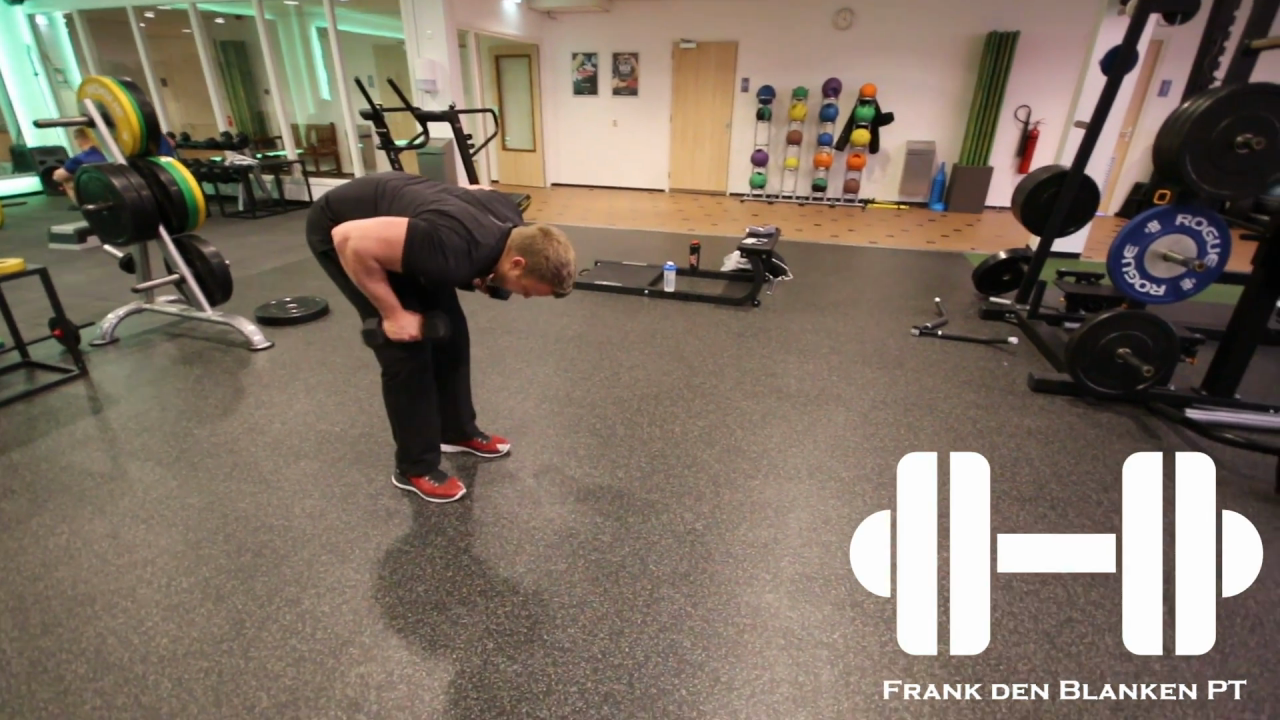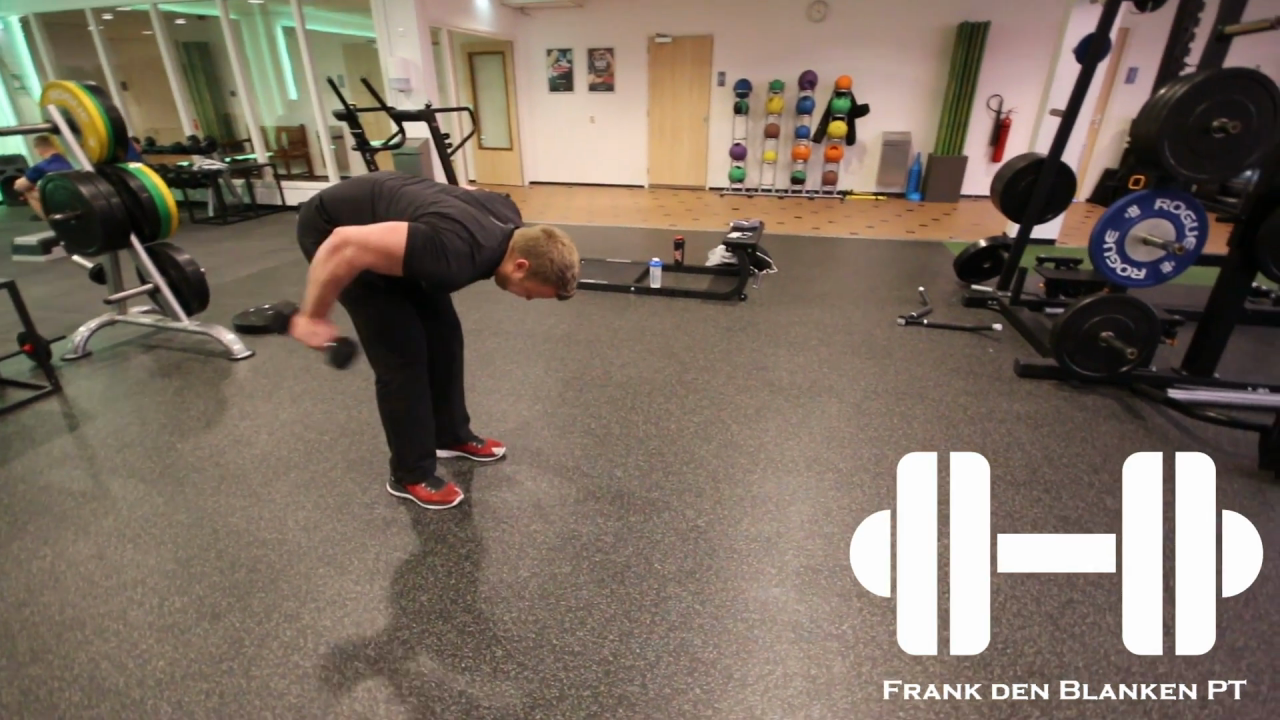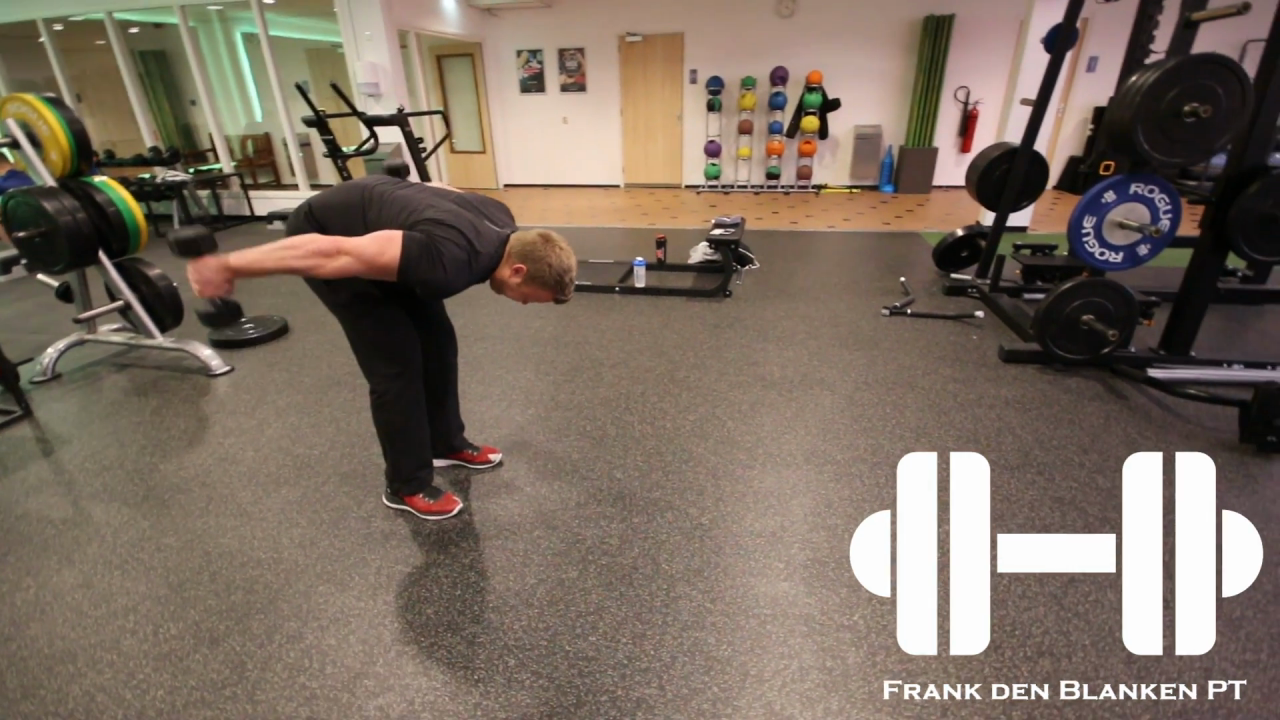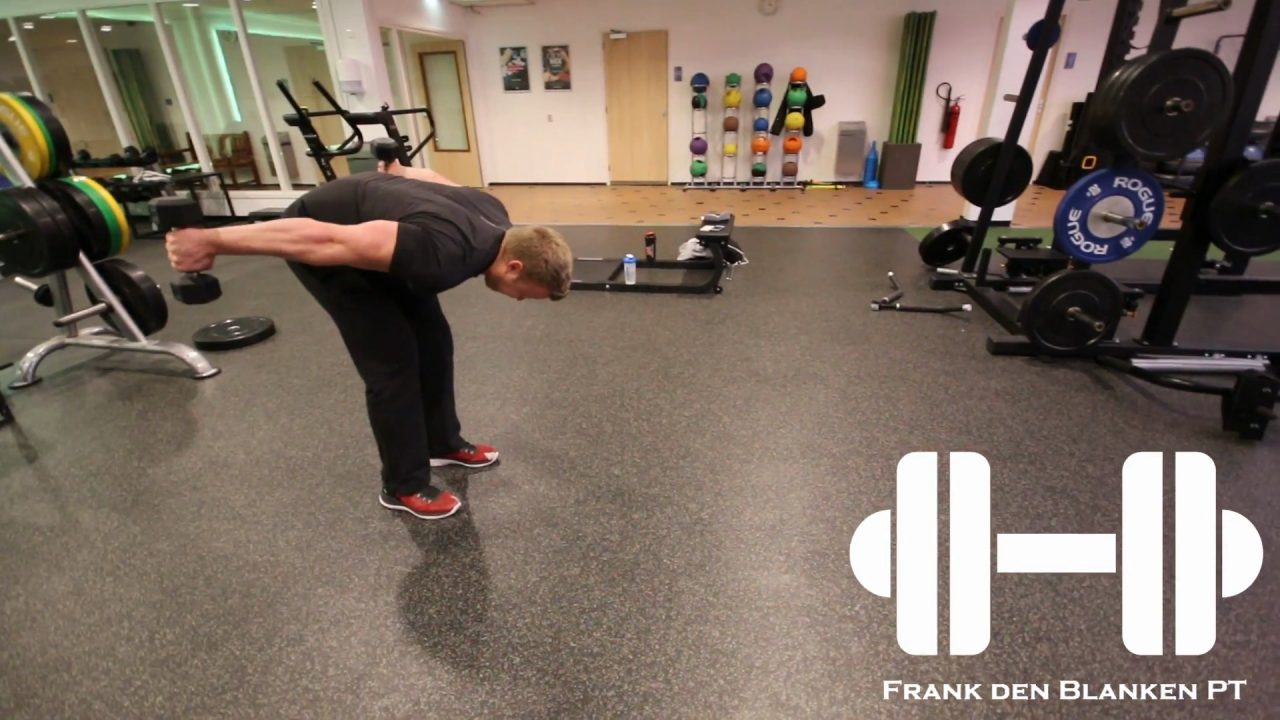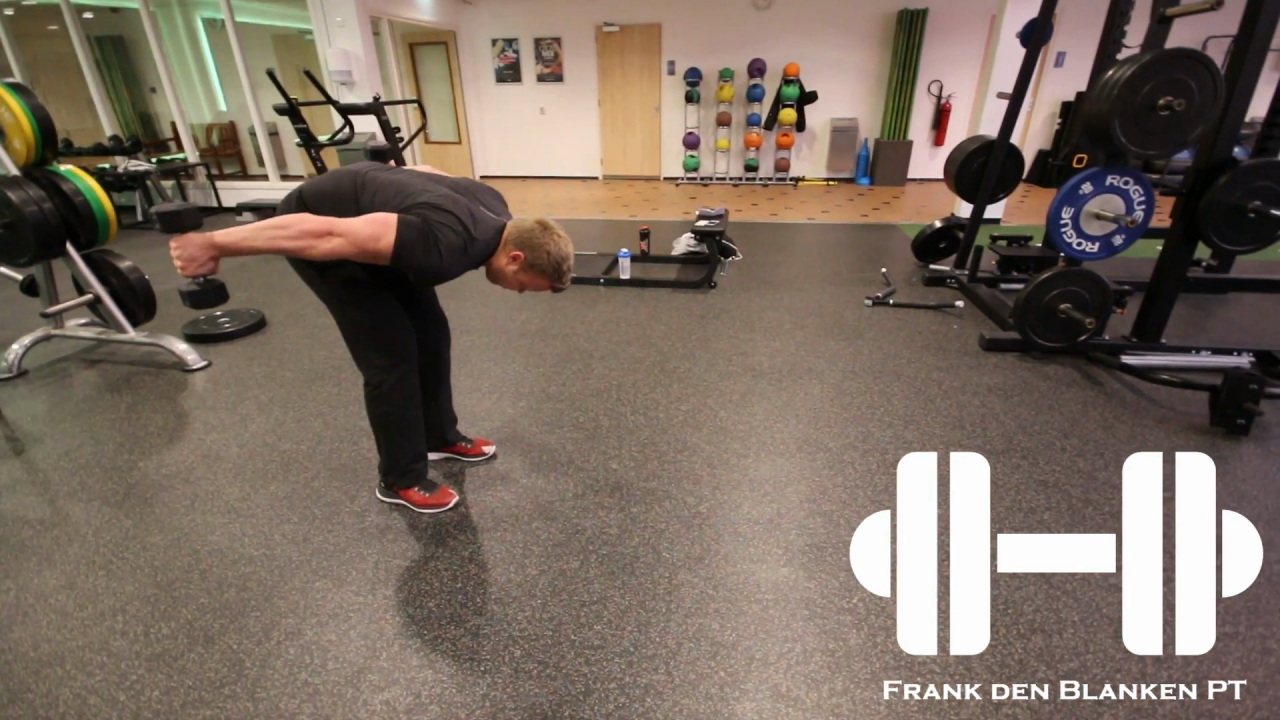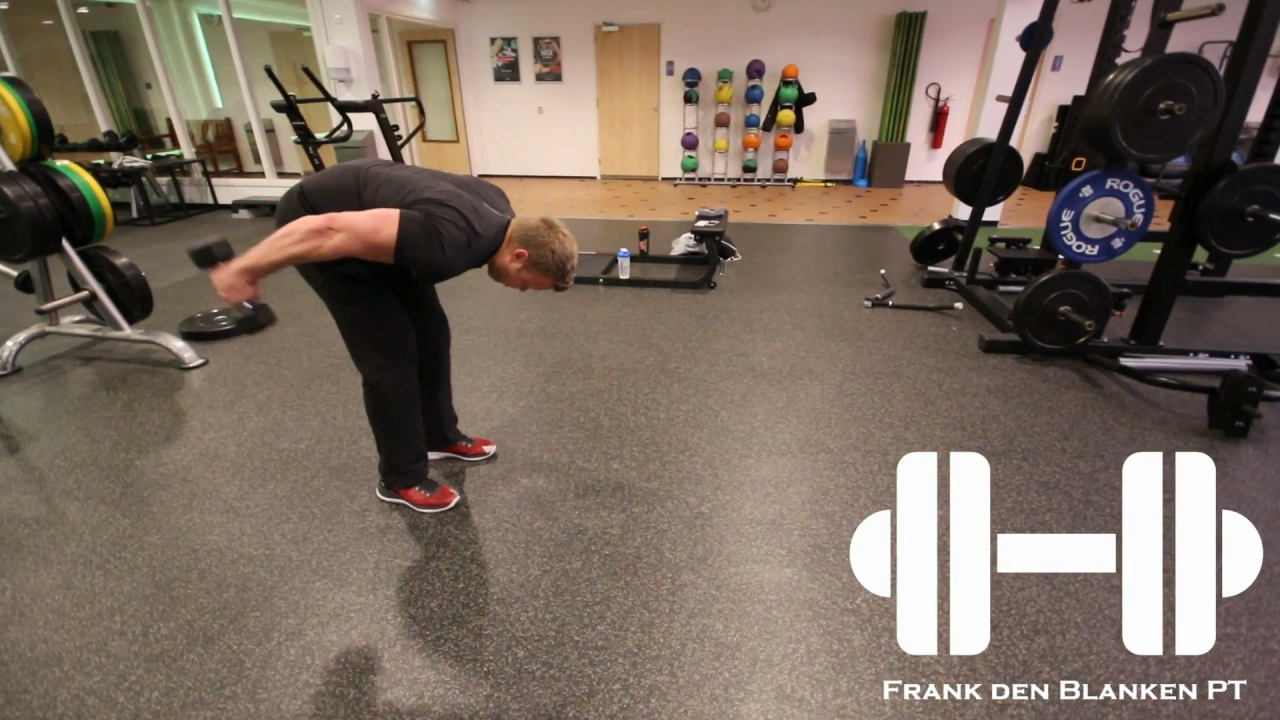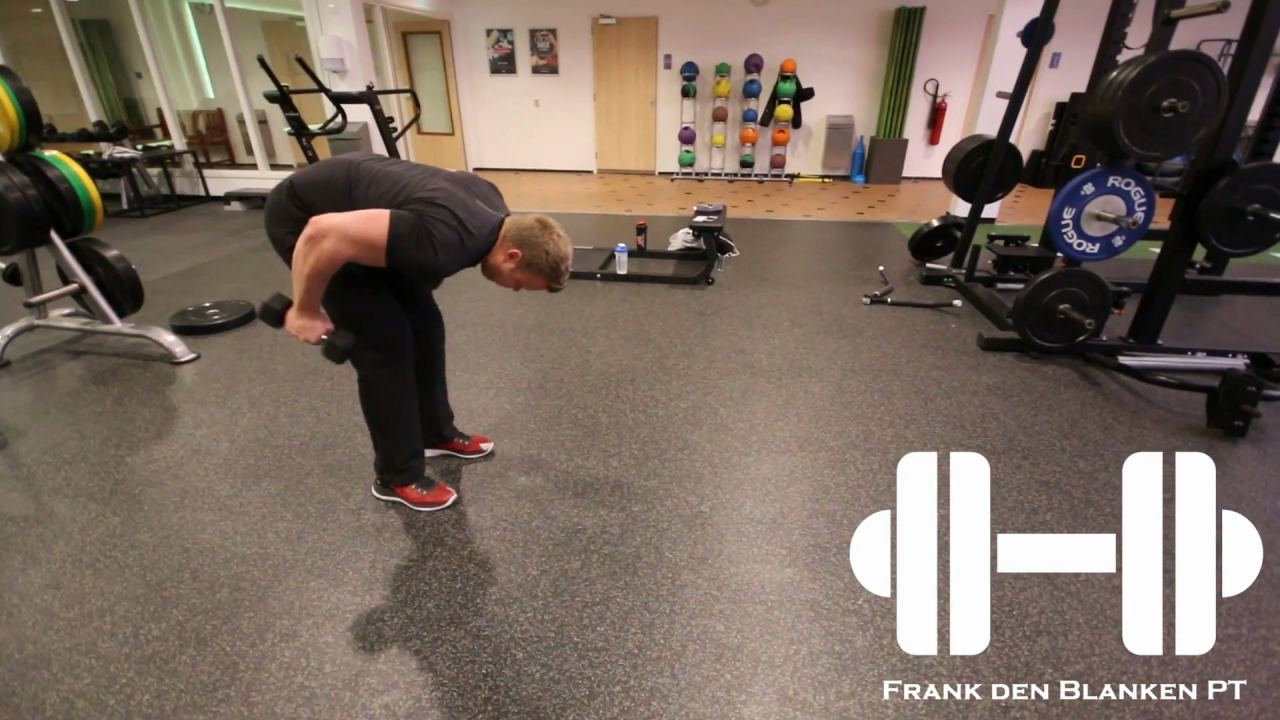
dt=0.3s
person 1, frame 1
left shoulder: (510, 223)
right shoulder: (452, 253)
left elbow: (477, 190)
right elbow: (350, 239)
left wrist: (477, 275)
right wrist: (394, 314)
left hip: (386, 206)
right hip: (337, 226)
left knee: (449, 330)
right knee: (409, 345)
left ankle: (458, 431)
right ankle: (415, 468)
person 1, frame 2
left shoulder: (508, 221)
right shoulder: (453, 257)
left elbow: (467, 192)
right elbow: (346, 244)
right wrist: (313, 317)
left hip: (382, 212)
right hip: (330, 225)
left knee: (443, 333)
right knee: (403, 351)
left ankle: (451, 436)
right ankle: (411, 475)
person 1, frame 3
left shoulder: (501, 225)
right shoulder: (449, 263)
left elbow: (438, 189)
right elbow: (332, 253)
left wrist: (407, 187)
right wrist: (228, 268)
left hip: (370, 214)
right hip: (327, 233)
left knee: (437, 341)
right knee: (397, 361)
left ankle: (447, 444)
right ankle: (407, 486)
person 1, frame 4
left shoulder: (493, 219)
right shoulder: (442, 257)
left elbow: (426, 176)
right elbow: (324, 240)
left wrist: (396, 169)
right wrist: (212, 242)
left hip: (363, 208)
right hip: (322, 232)
left knee: (433, 339)
right knee: (393, 360)
left ankle: (443, 443)
right ankle: (405, 486)
person 1, frame 5
left shoulder: (494, 212)
right shoulder: (445, 247)
left elbow: (433, 171)
right elbow: (324, 234)
left wrist: (391, 170)
right wrist: (213, 246)
left hip: (360, 204)
right hip: (315, 222)
left knee: (430, 332)
right knee: (392, 353)
left ankle: (439, 437)
right ankle: (401, 480)
person 1, frame 6
left shoulder: (499, 212)
right shoulder: (448, 244)
right elbow: (329, 231)
right wrist: (245, 272)
left hip: (363, 204)
right hip: (318, 215)
left knee: (430, 332)
right knee: (391, 351)
left ankle: (440, 436)
right ankle: (402, 480)
person 1, frame 7
left shoulder: (492, 210)
right shoulder: (442, 244)
right elbow: (325, 233)
right wrist: (306, 311)
left hip: (352, 199)
right hip: (302, 215)
left knee: (424, 327)
right knee: (387, 345)
left ankle: (435, 434)
right ankle: (398, 477)
